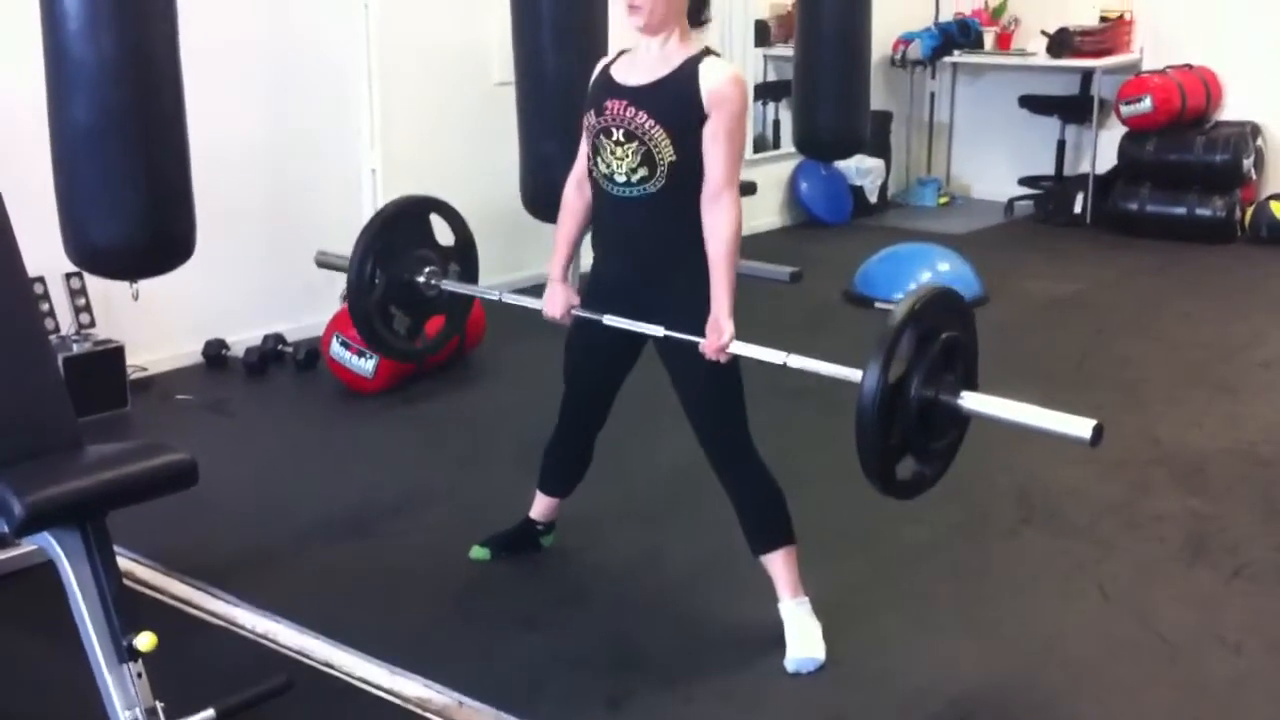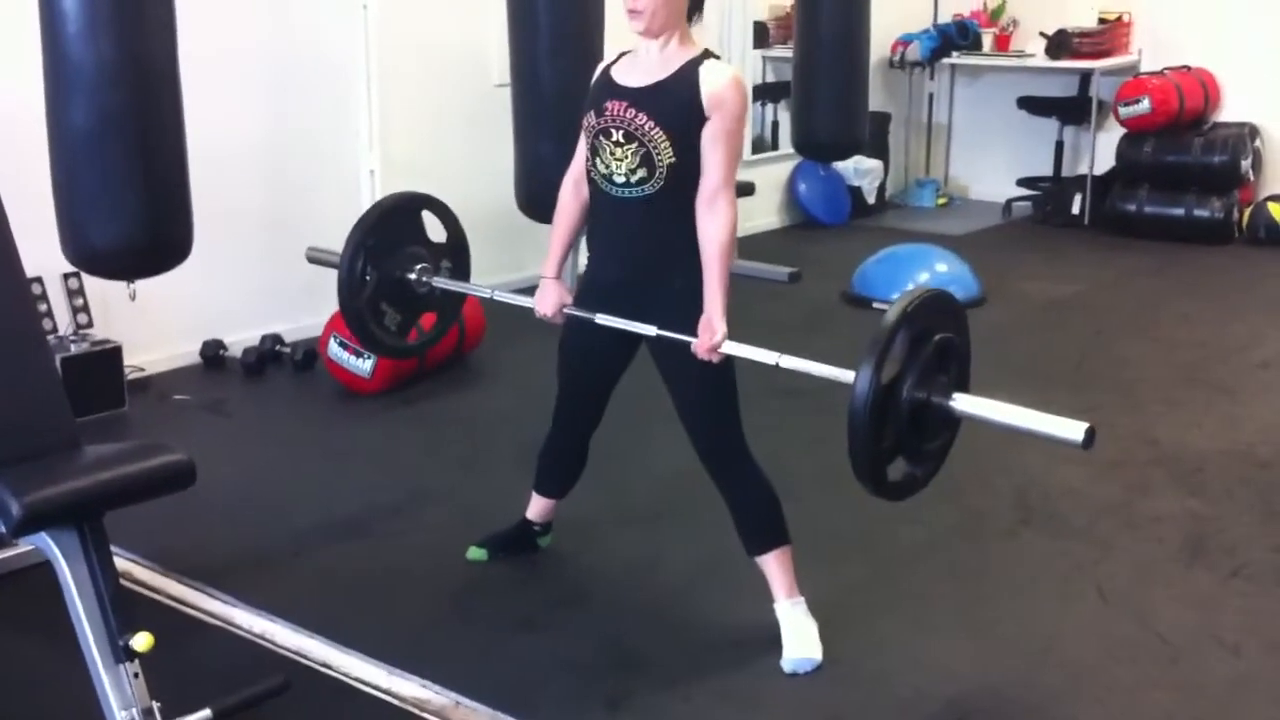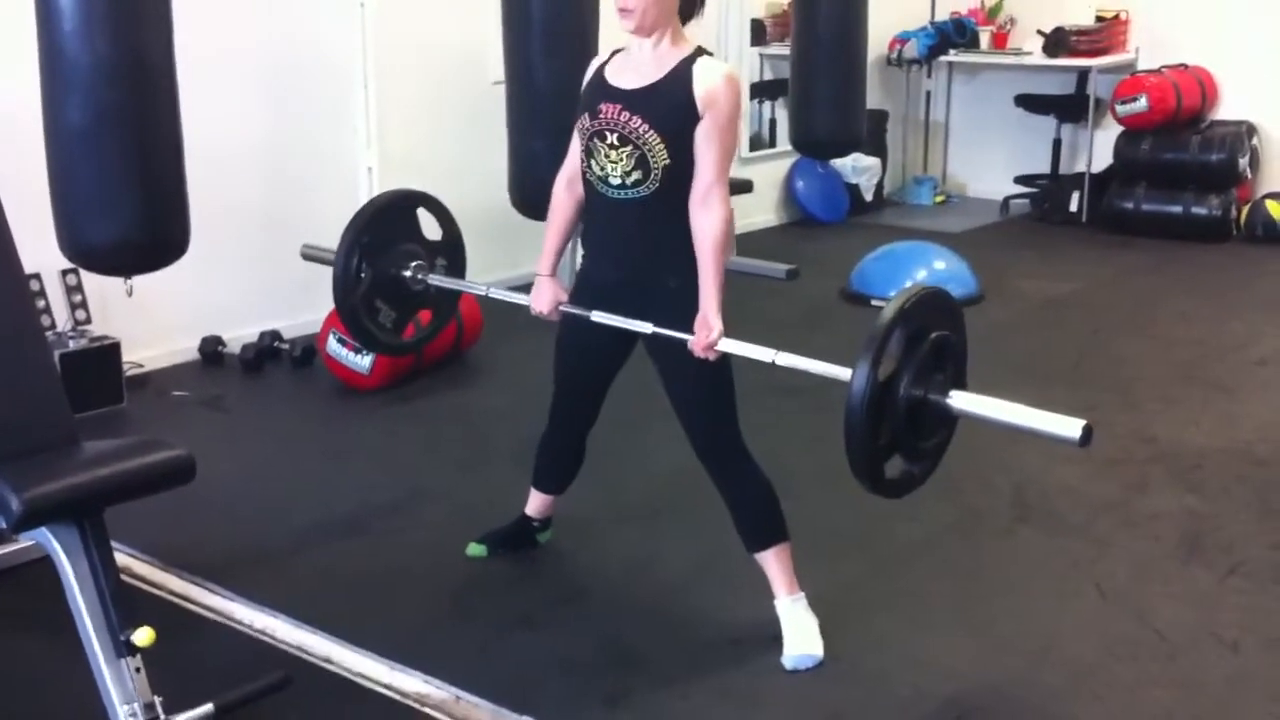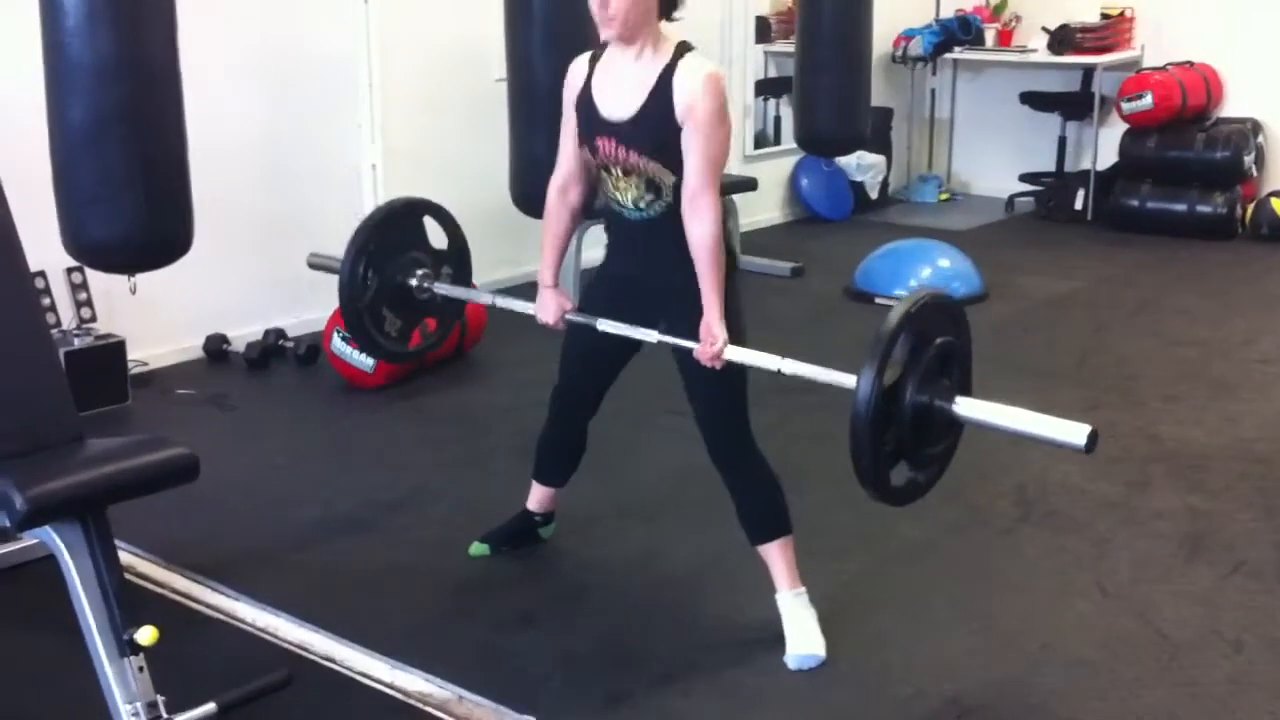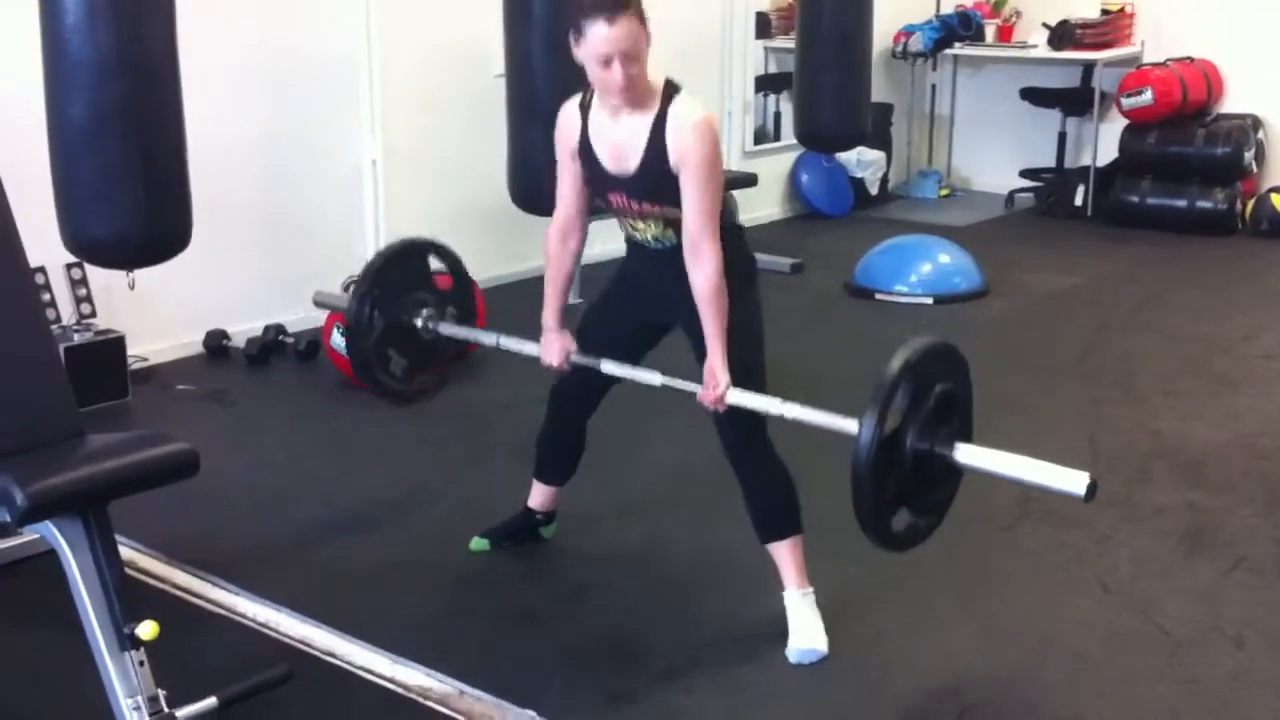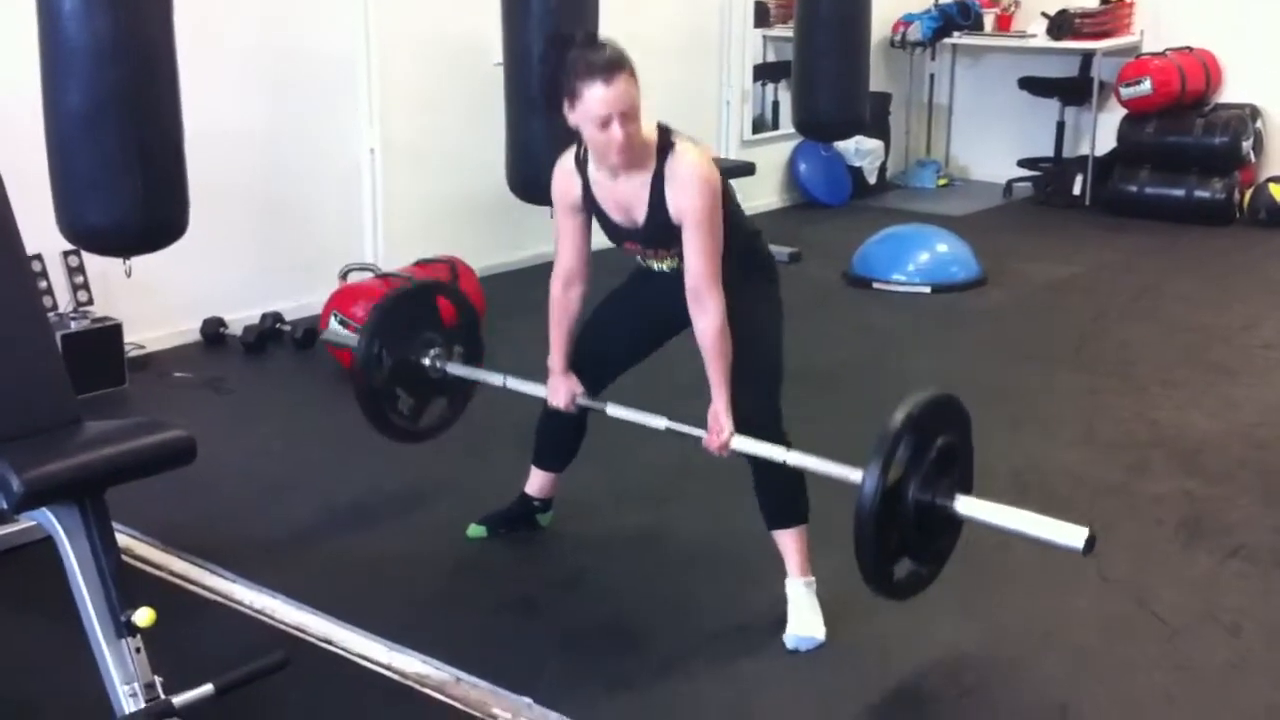
dt=0.2s
person 1, frame 1
left shoulder: (715, 78)
right shoulder: (607, 68)
left elbow: (720, 197)
right elbow: (582, 177)
left wrist: (722, 310)
right wrist: (557, 275)
left hip: (683, 288)
right hip: (610, 281)
left knee: (727, 443)
right knee: (577, 413)
left ankle: (795, 605)
right ankle: (537, 525)
person 1, frame 2
left shoulder: (715, 81)
right shoulder: (608, 70)
left elbow: (715, 199)
right elbow: (578, 177)
left wrist: (714, 310)
right wrist: (551, 274)
left hip: (677, 290)
right hip: (604, 282)
left knee: (720, 446)
right knee: (571, 415)
left ankle: (791, 607)
right ankle: (533, 526)
person 1, frame 3
left shoulder: (708, 78)
right shoulder: (600, 67)
left elbow: (708, 196)
right elbow: (572, 176)
left wrist: (709, 307)
right wrist: (545, 272)
left hip: (672, 288)
right hip: (599, 281)
left knee: (717, 444)
right knee: (568, 412)
left ankle: (791, 602)
right ankle: (532, 522)
person 1, frame 4
left shoulder: (693, 78)
right shoulder: (583, 72)
left elbow: (701, 202)
right elbow: (566, 183)
left wrist: (714, 313)
right wrist: (547, 281)
left hip: (688, 279)
right hip: (621, 271)
left knee: (727, 436)
right knee: (570, 400)
left ankle: (793, 599)
right ankle: (535, 517)
person 1, frame 5
left shoulder: (688, 125)
right shoulder: (574, 119)
left elbow: (703, 248)
right elbow: (566, 226)
left wrist: (717, 358)
right wrist: (551, 322)
left hip: (712, 282)
right hip: (642, 276)
left knee: (742, 433)
right knee: (569, 392)
left ankle: (799, 596)
right ankle: (536, 515)
person 1, frame 6
left shoulder: (687, 172)
right shoulder: (570, 173)
left elbow: (705, 297)
right elbow: (569, 278)
left wrist: (720, 405)
right wrist: (558, 367)
left hip: (740, 283)
right hip: (656, 281)
left knee: (755, 422)
right knee: (570, 386)
left ankle: (800, 584)
right ankle: (533, 502)
